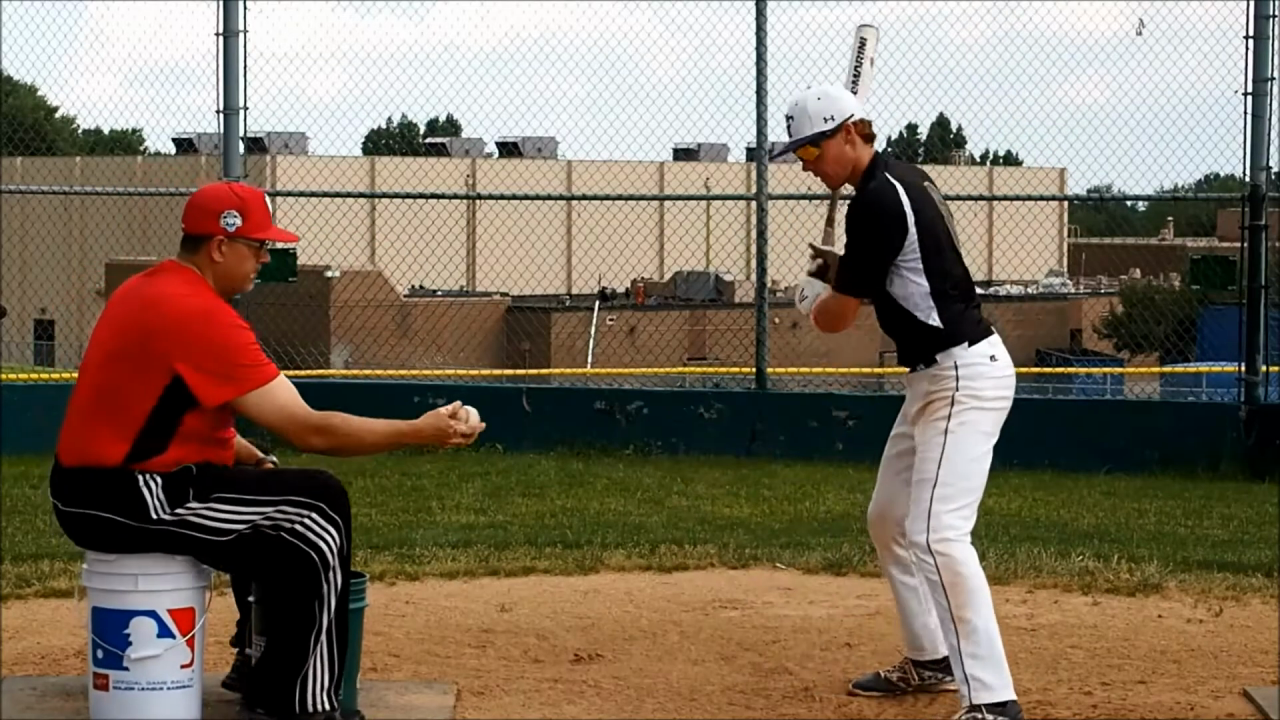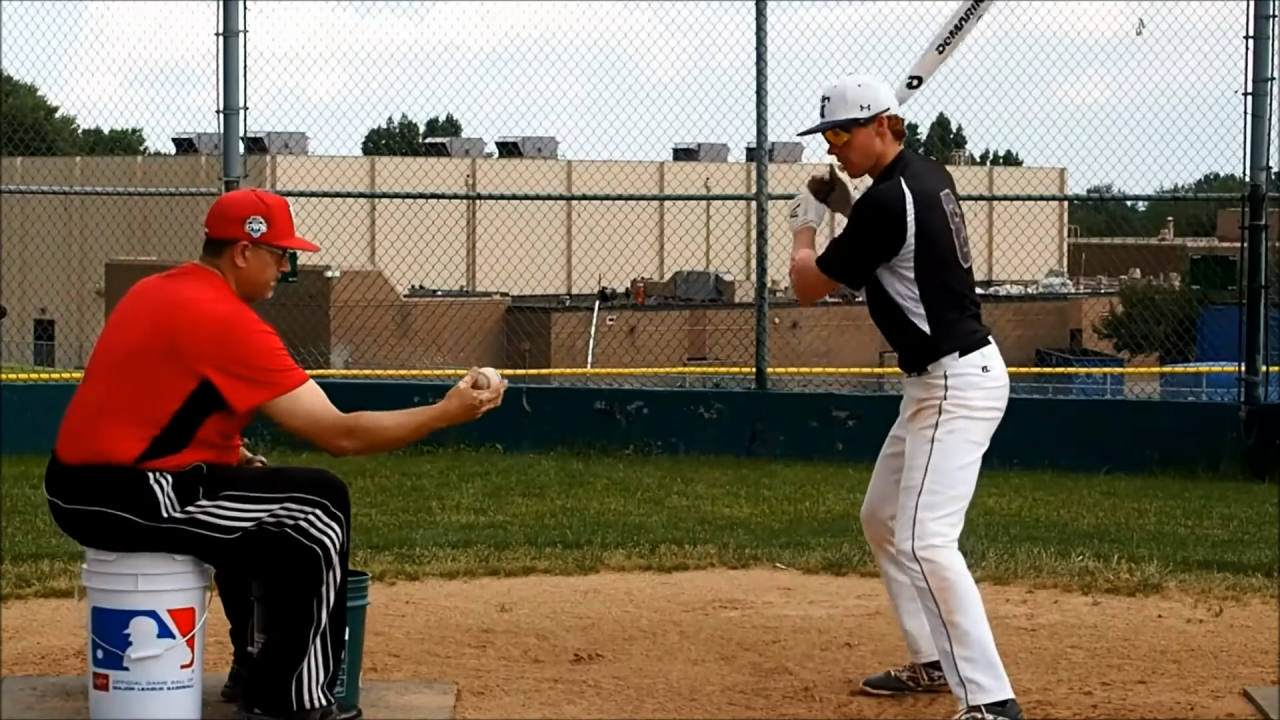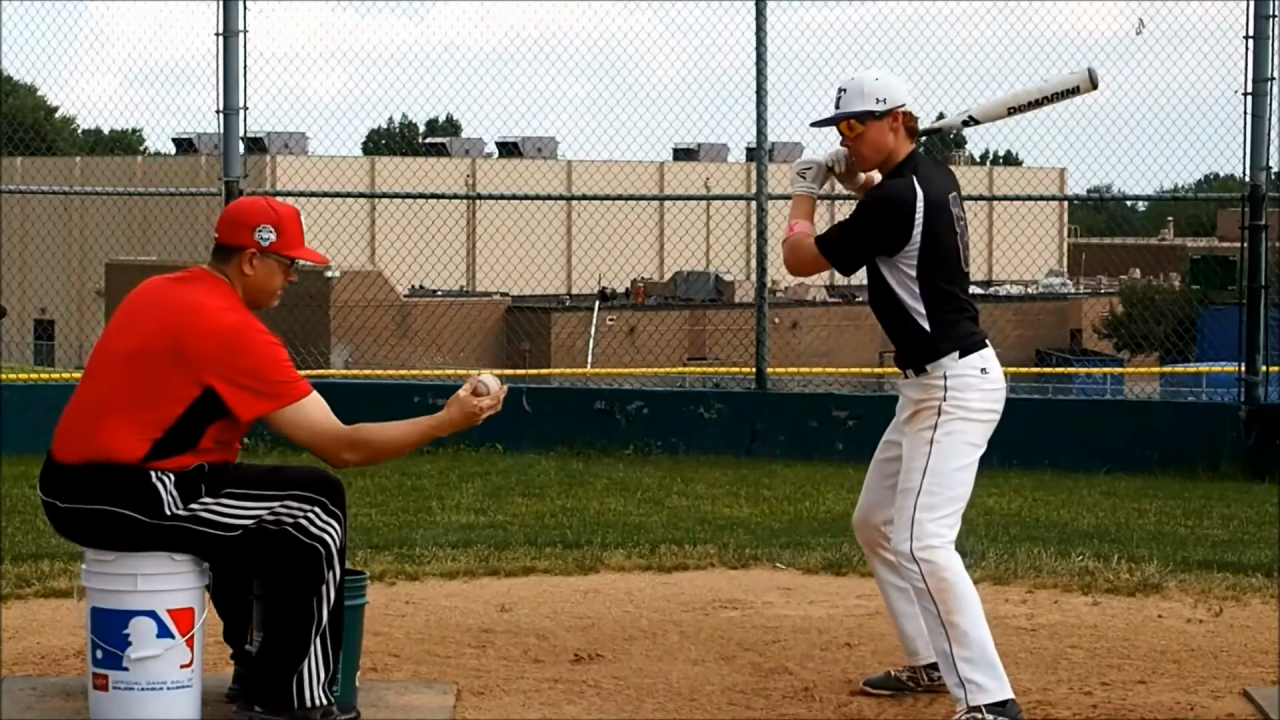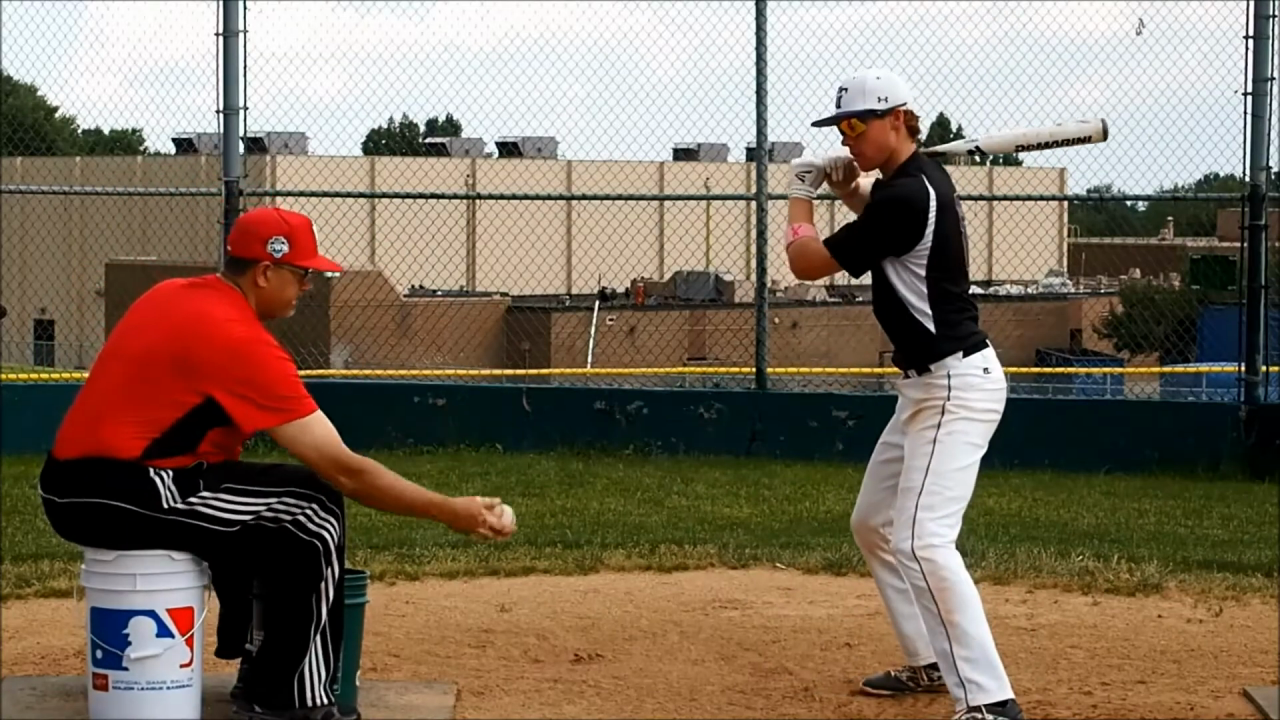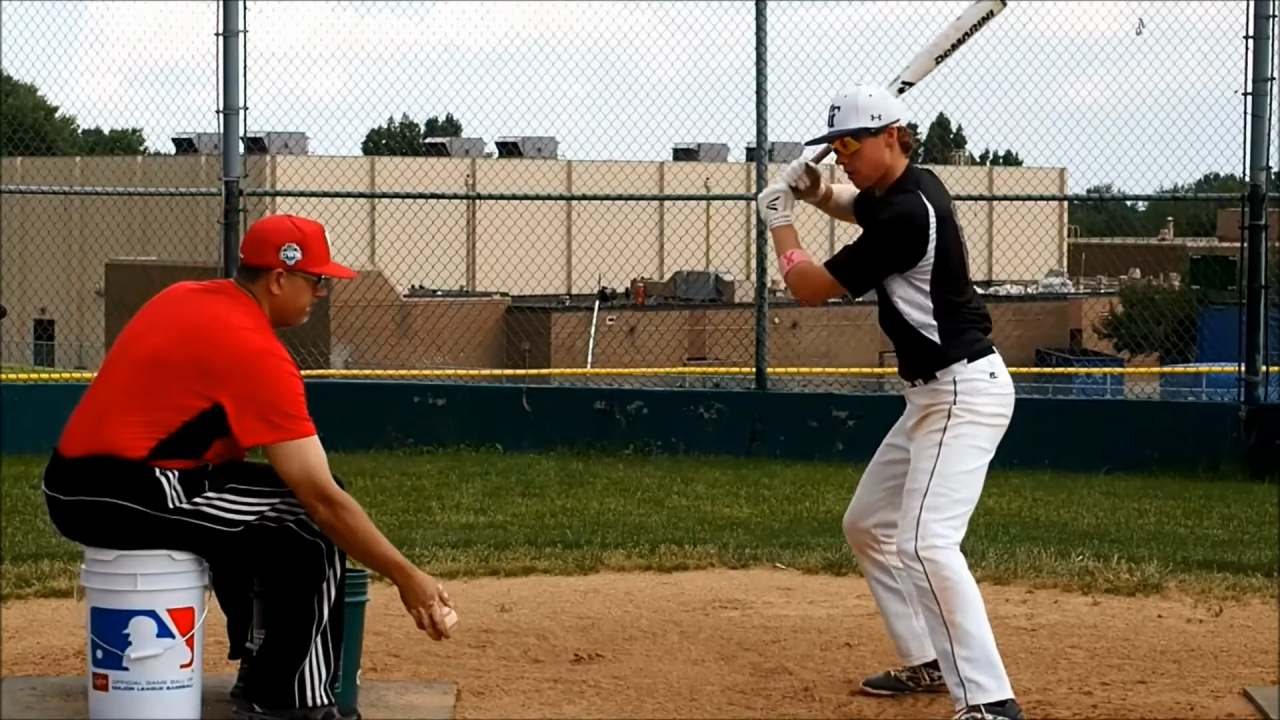
dt=0.3s
person 1, frame 1
left shoulder: (875, 200)
right shoulder: (899, 178)
left elbow: (841, 316)
left wrist: (810, 300)
right wrist: (848, 271)
left hip: (963, 375)
right hip: (941, 374)
left knee: (937, 533)
right knee: (889, 518)
right ankle: (930, 658)
person 1, frame 2
left shoulder: (887, 201)
right shoulder: (927, 176)
left elbow: (807, 287)
left wrist: (806, 223)
right wrist: (845, 203)
left hip: (955, 382)
right hip: (938, 379)
left knee: (925, 538)
right knee: (883, 519)
right ankle: (932, 661)
person 1, frame 3
left shoulder: (898, 199)
right shoulder: (931, 176)
left elbow: (799, 259)
left wrist: (805, 193)
right wrist: (857, 181)
left hip: (953, 384)
right hip: (932, 382)
left knee: (922, 539)
right knee: (876, 522)
right ankle: (929, 661)
person 1, frame 4
left shoulder: (910, 196)
right shoulder: (917, 179)
left elbow: (807, 263)
right elbow: (875, 205)
left wrist: (800, 195)
right wrist: (845, 182)
left hip: (956, 385)
right hip: (926, 385)
left knee: (923, 539)
right knee: (873, 523)
right ankle: (931, 661)
person 1, frame 5
left shoulder: (907, 213)
right shoulder: (909, 189)
left elbow: (809, 287)
right elbow: (861, 207)
left wrist: (779, 222)
right wrist: (817, 190)
left hip: (964, 390)
right hip: (935, 391)
left knee: (925, 542)
right knee: (868, 525)
right ankle: (930, 661)
person 2, frame 1
left shoulder: (144, 289)
right shoulder: (203, 315)
right elbow: (309, 431)
left wrist: (257, 461)
right wrist: (418, 431)
left hip: (95, 488)
right hip: (125, 500)
left knee: (285, 501)
right knee: (317, 509)
left ankle: (268, 676)
person 2, frame 2
left shoulder: (153, 290)
right shoulder: (229, 322)
right elbow: (340, 434)
left wrist: (243, 462)
right wrist: (446, 412)
left hip: (79, 487)
right hip: (124, 500)
left knee: (264, 501)
right knee: (317, 512)
left ankle: (260, 672)
person 2, frame 3
left shoulder: (155, 291)
right shoulder: (235, 330)
right elbow: (342, 446)
left wrist: (236, 463)
right wrist: (447, 420)
left hip: (73, 488)
right hip: (120, 499)
left knee: (263, 506)
right knee: (314, 512)
left ankle: (258, 673)
person 2, frame 4
left shoulder: (170, 294)
right shoulder: (244, 342)
right elbow: (344, 469)
right wrist: (448, 510)
left hip: (71, 488)
right hip: (118, 498)
left knee: (266, 507)
right knee: (312, 512)
left ankle: (264, 670)
person 2, frame 5
left shoulder: (181, 297)
right shoulder: (258, 352)
right elbow: (324, 497)
right wrist: (405, 575)
left hip: (75, 486)
right hip: (120, 497)
left knee: (276, 495)
right knee: (308, 518)
left ankle: (264, 671)
